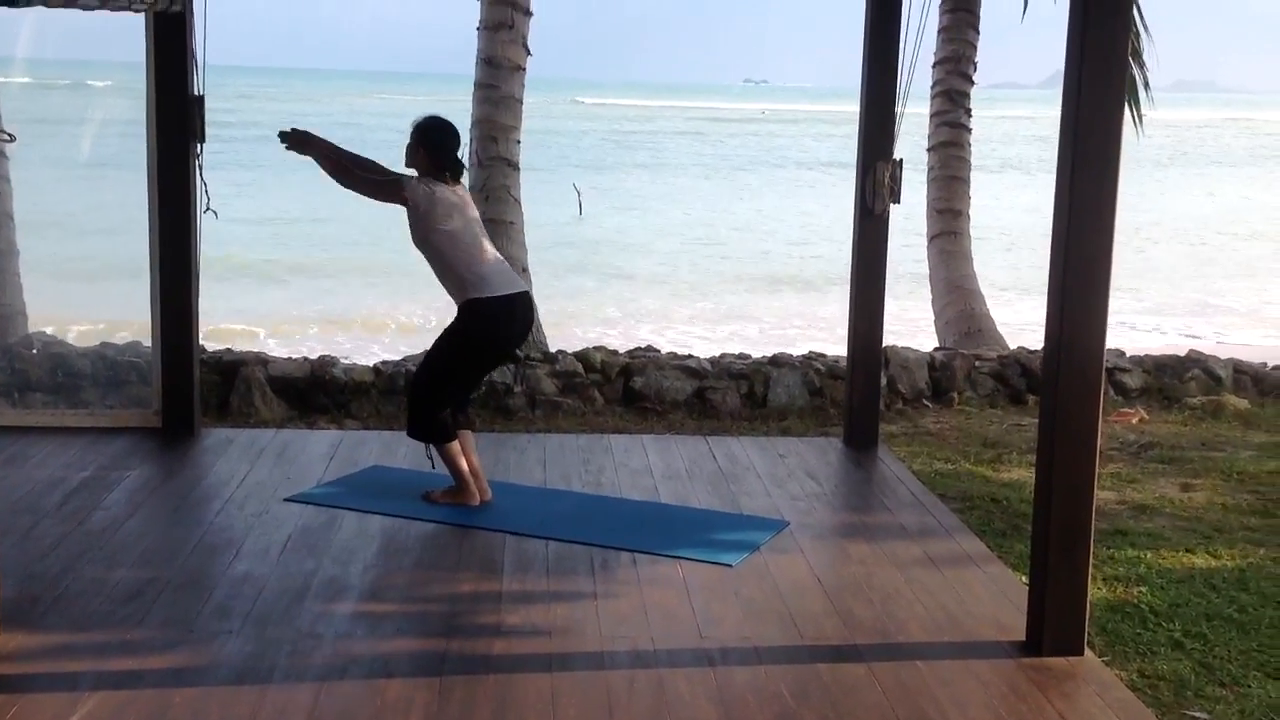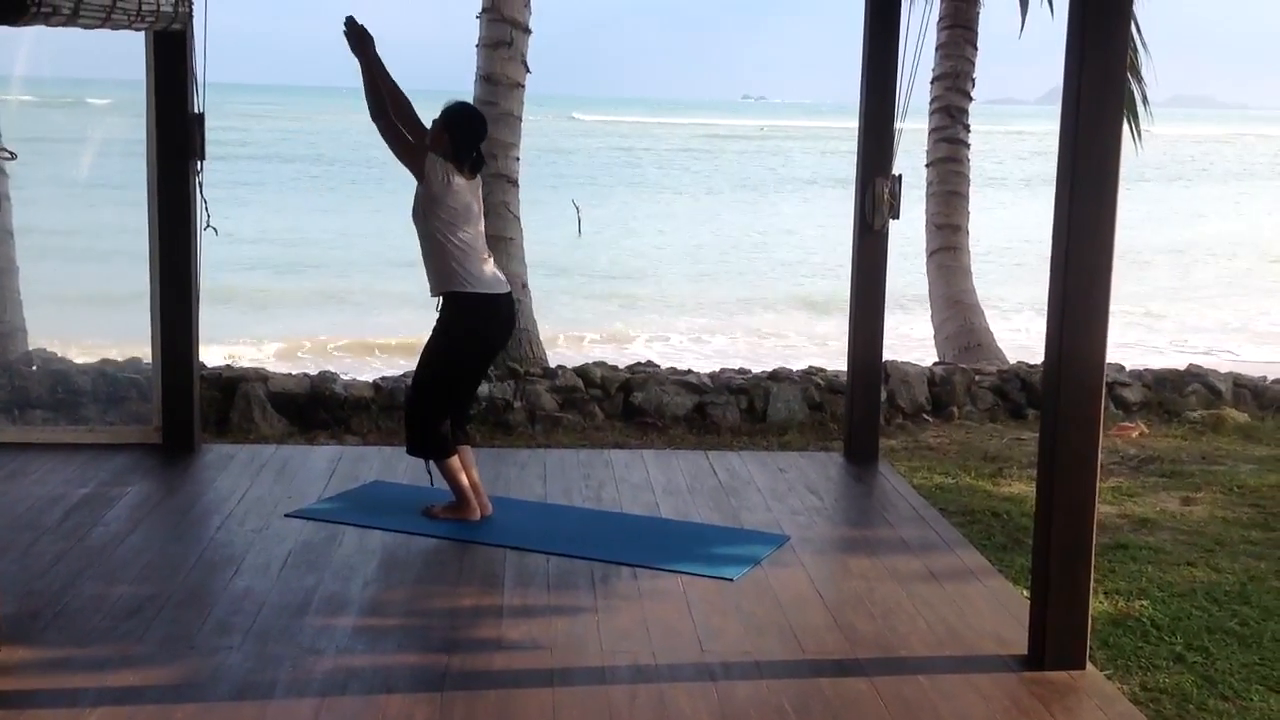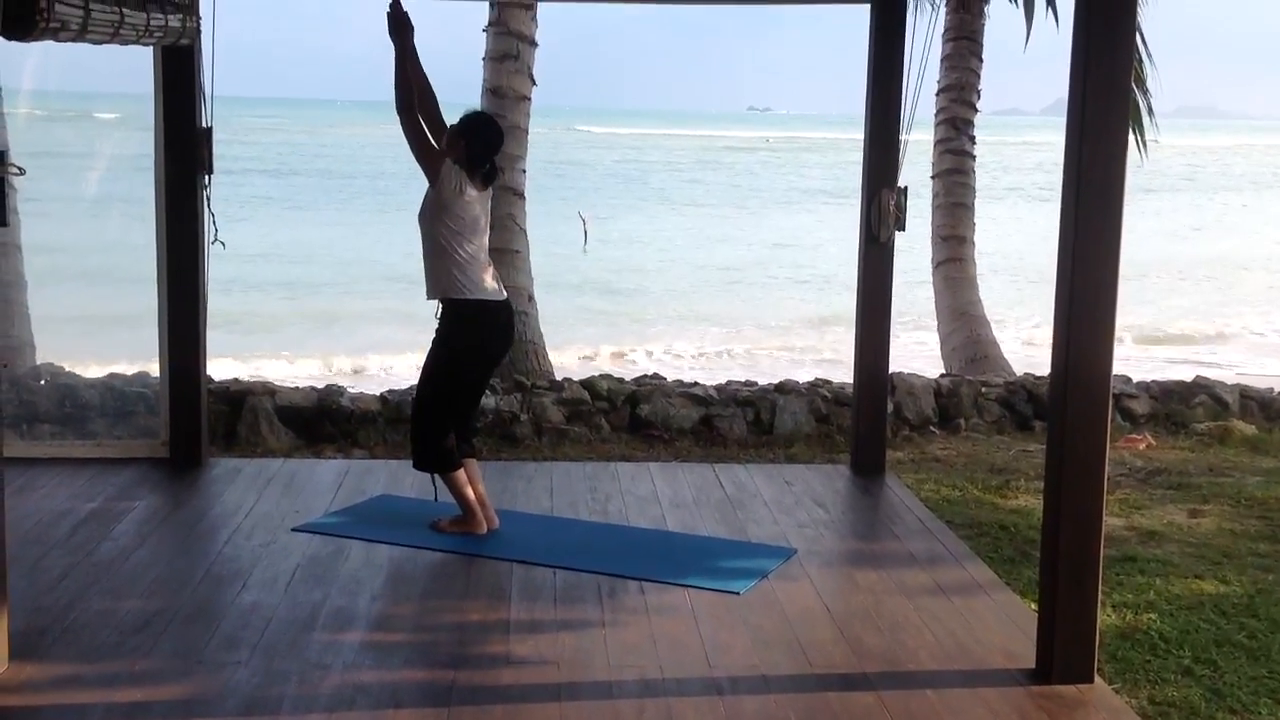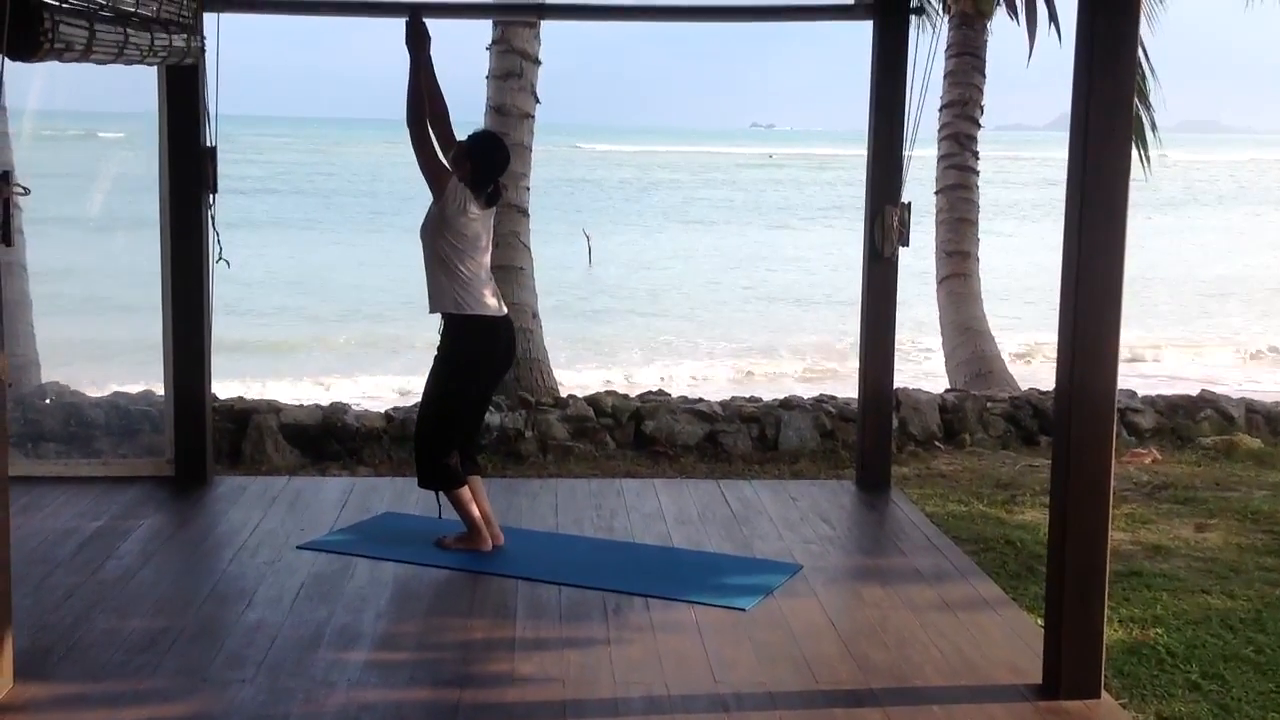
dt=0.5s
person 1, frame 1
left shoulder: (421, 192)
right shoulder: (452, 187)
left elbow: (354, 179)
right elbow: (376, 173)
left wrist: (312, 149)
right wrist: (320, 146)
left hip: (490, 311)
right hip: (517, 306)
left knee: (427, 392)
right knee: (449, 390)
left ankle: (466, 489)
right ankle: (477, 483)
person 1, frame 2
left shoulder: (436, 175)
right shoulder: (467, 176)
left elbow: (386, 121)
right elbow: (407, 119)
left wrist: (365, 59)
right wrist: (372, 59)
left hip: (470, 310)
right hip: (498, 307)
left knee: (425, 407)
right knee: (449, 405)
left ankle: (466, 503)
right ankle: (476, 496)
person 1, frame 3
left shoulder: (448, 182)
right shoulder: (478, 183)
left elbow: (410, 116)
right elbow: (429, 114)
left wrist: (402, 46)
right wrist: (408, 49)
left hip: (468, 319)
right hip: (494, 316)
left knee: (430, 421)
right knee: (453, 418)
left ankle: (472, 515)
right ankle: (483, 510)
person 1, frame 4
left shoulder: (452, 197)
right shoulder: (481, 199)
left elbow: (419, 129)
right elbow: (440, 125)
left wrist: (418, 57)
right wrist: (425, 60)
left hip: (470, 336)
right hip: (496, 333)
left knee: (434, 439)
right knee: (458, 436)
left ankle: (477, 532)
right ankle: (489, 527)
